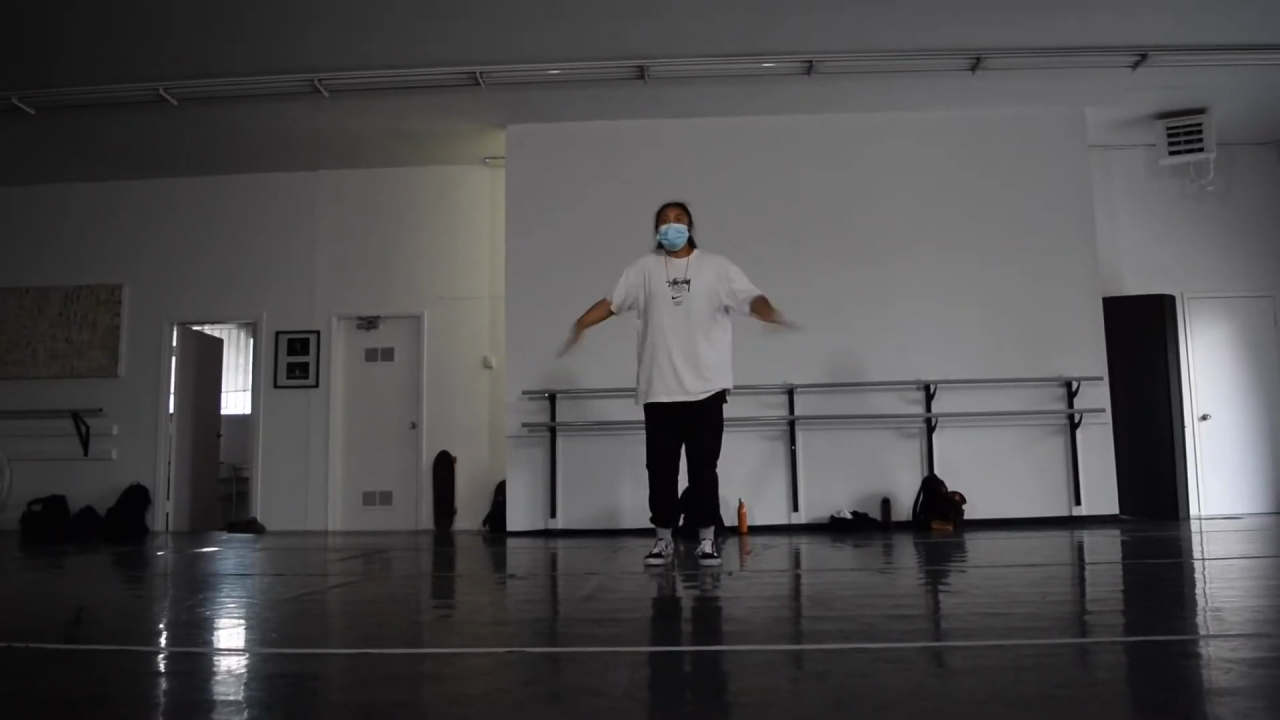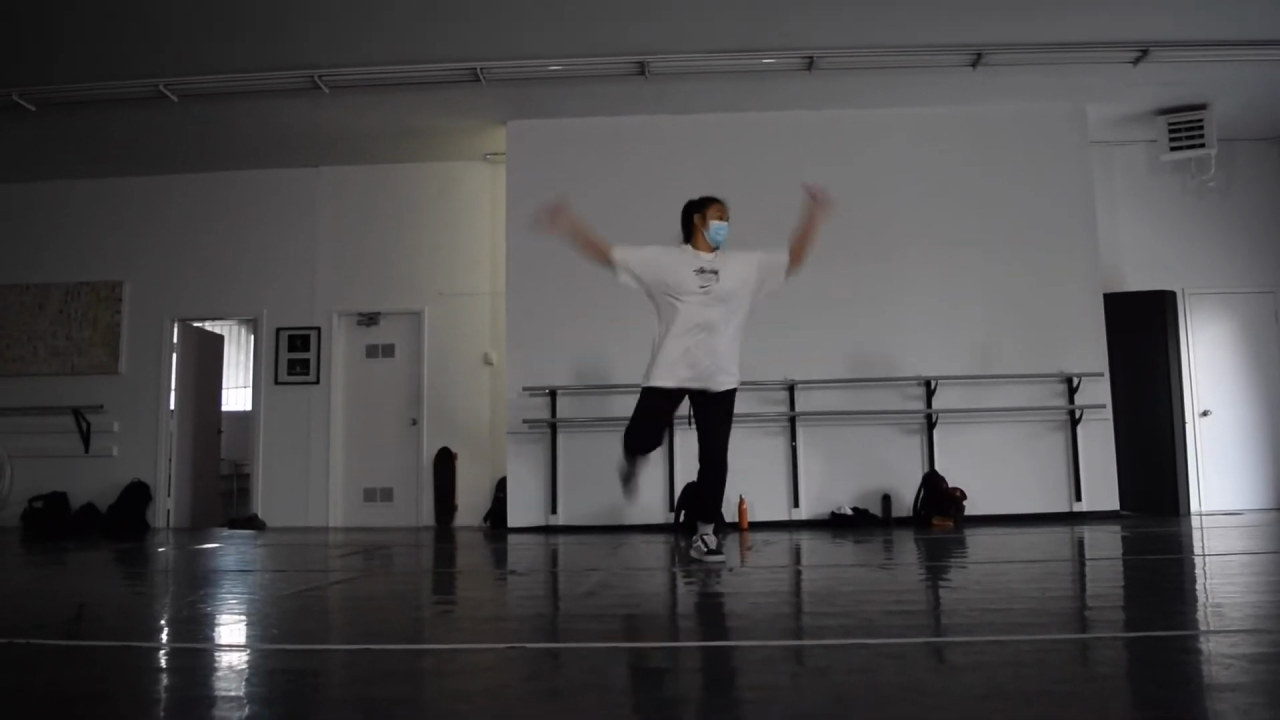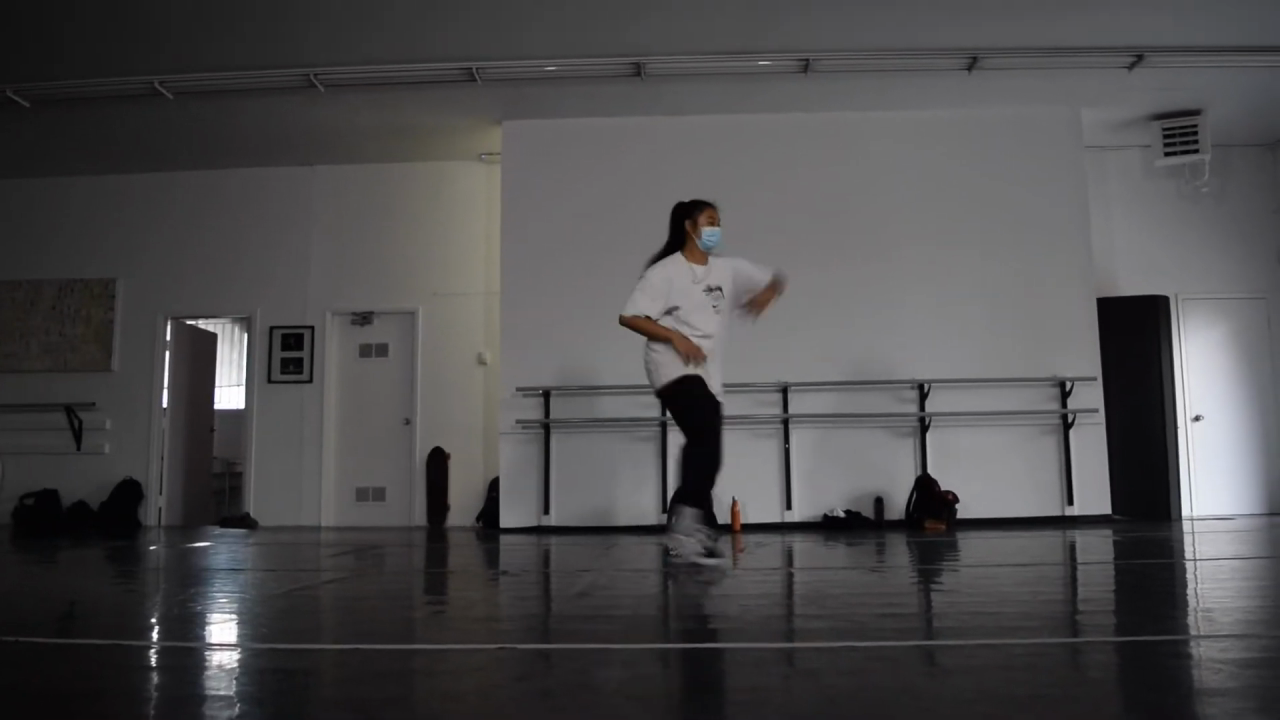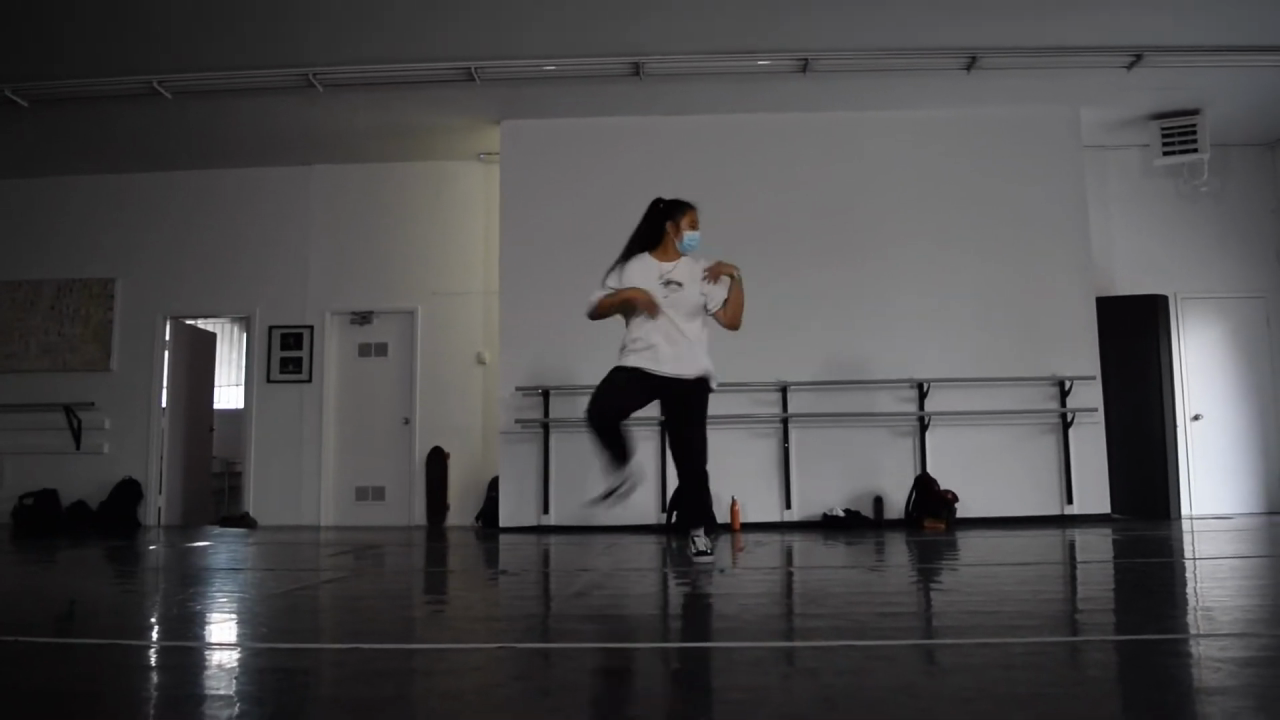
dt=0.5s
person 1, frame 1
left shoulder: (715, 266)
right shoulder: (644, 268)
left elbow: (753, 297)
right elbow: (611, 302)
left wrist: (767, 311)
right wrist: (581, 325)
left hip: (706, 386)
right hip: (659, 387)
left knee: (703, 463)
right knee: (660, 465)
left ankle: (707, 539)
right ankle: (664, 539)
person 1, frame 2
left shoulder: (743, 265)
right shoulder: (663, 260)
left elbow: (791, 261)
right elbow: (608, 256)
left wrist: (812, 215)
right wrist: (568, 224)
left hip: (718, 377)
right hip: (669, 372)
left knee: (715, 458)
right knee: (642, 439)
left ankle: (706, 533)
right ankle: (631, 461)
person 1, frame 3
left shoulder: (730, 268)
right shoulder: (666, 271)
left elbow: (773, 281)
right elbow: (631, 316)
left wrist: (767, 292)
right wrist: (675, 338)
left hip: (706, 377)
right hip: (675, 371)
left knee: (705, 453)
right knee: (706, 444)
left ankle: (685, 532)
right ankle: (689, 524)
person 1, frame 4
left shoulder: (703, 273)
right shoulder: (634, 268)
left elbow: (732, 322)
right elbow: (596, 311)
left wrist: (734, 276)
right wrist: (623, 296)
left hip: (690, 373)
right hip: (641, 364)
left knee: (690, 458)
right knee: (602, 411)
left ankle: (698, 533)
right ankle: (625, 471)
